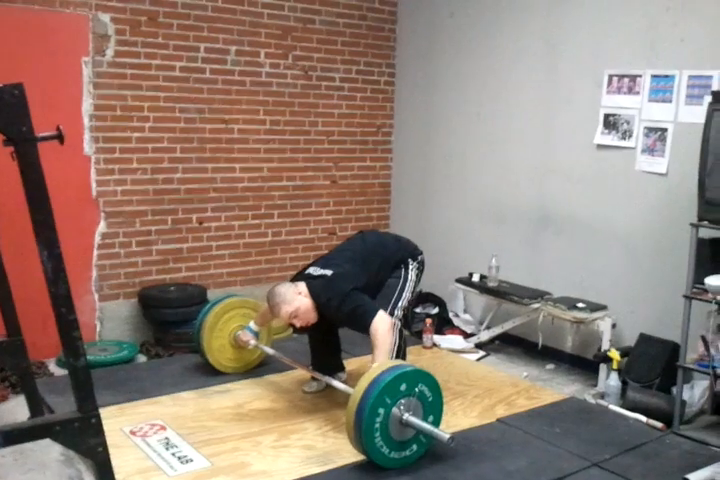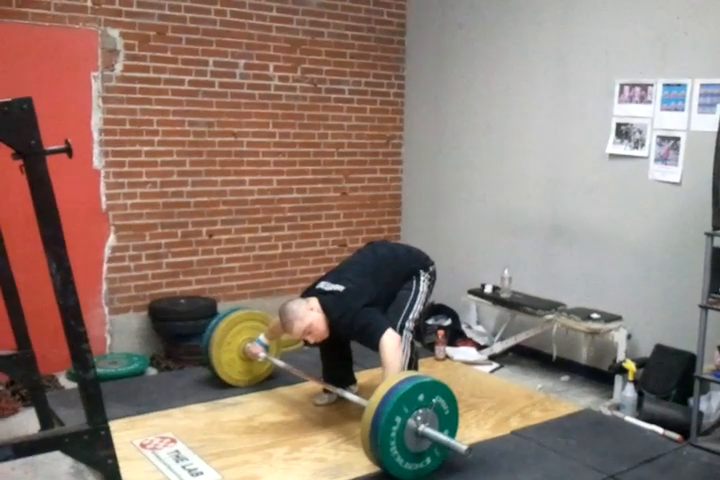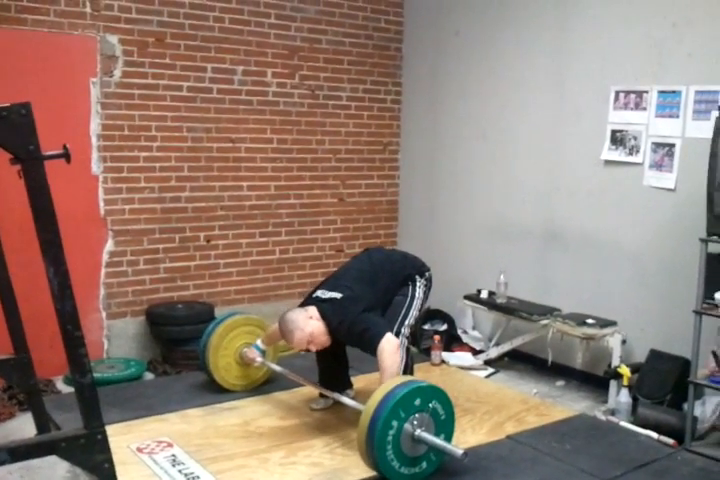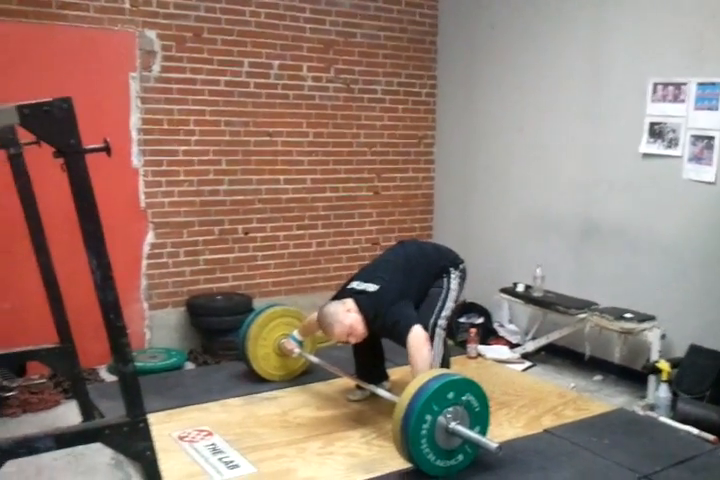
dt=0.7s
person 1, frame 1
left shoulder: (334, 295)
right shoulder: (297, 286)
left elbow: (384, 322)
right elbow: (274, 305)
right wrist: (252, 328)
left hip: (403, 260)
right hip: (367, 254)
left knee: (389, 314)
right knee: (320, 317)
right ankle: (330, 371)
person 1, frame 2
left shoulder: (346, 310)
right shoulder: (308, 303)
left elbow: (391, 341)
right elbow: (285, 319)
right wrist: (262, 342)
left hip: (414, 270)
right hip: (379, 263)
left knee: (398, 329)
right knee: (332, 329)
right ankle: (341, 384)
person 1, frame 3
left shoulder: (346, 316)
right shoulder: (306, 312)
left elbow: (390, 345)
right elbow: (282, 326)
right wrist: (258, 347)
left hip: (411, 277)
right hip: (375, 269)
left knee: (395, 335)
right knee: (330, 335)
right ankle: (337, 389)
person 1, frame 4
left shoulder: (383, 308)
right shoulder: (342, 303)
left elbow: (418, 338)
right elbow: (318, 318)
right wrist: (295, 338)
left hip: (445, 269)
right hip: (409, 261)
left knee: (432, 327)
right knee: (366, 327)
right ankle: (374, 380)
